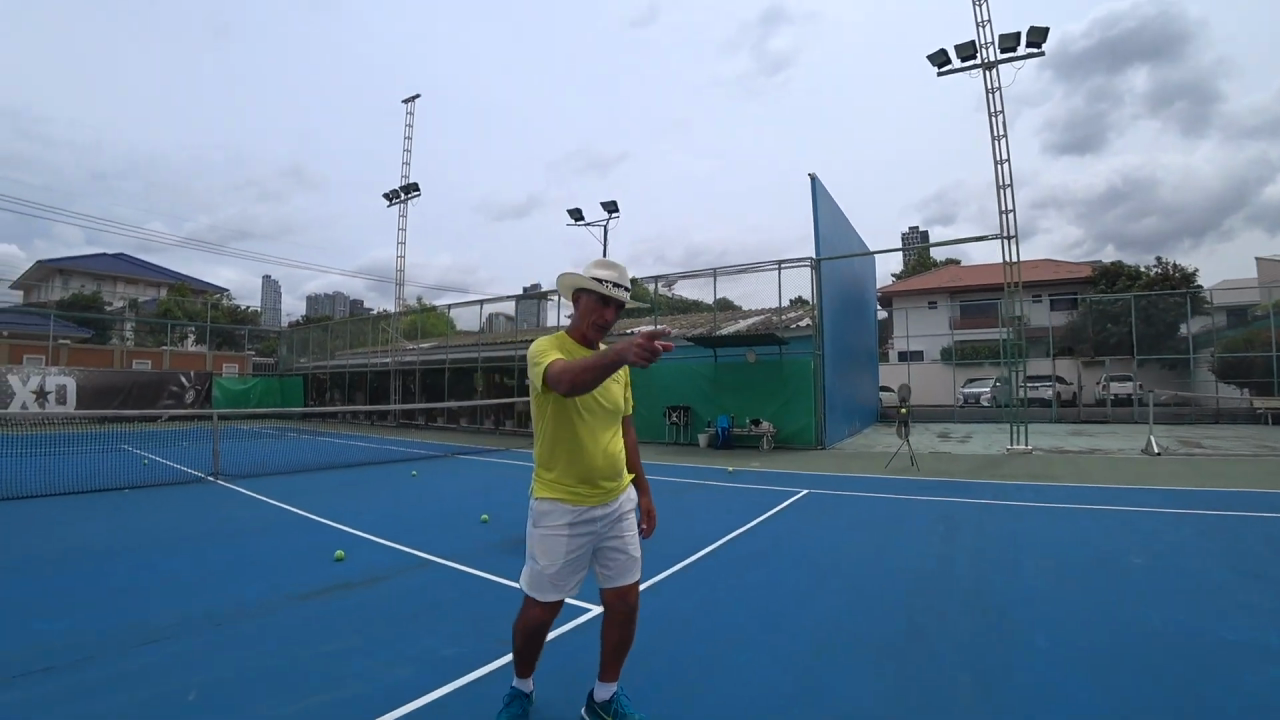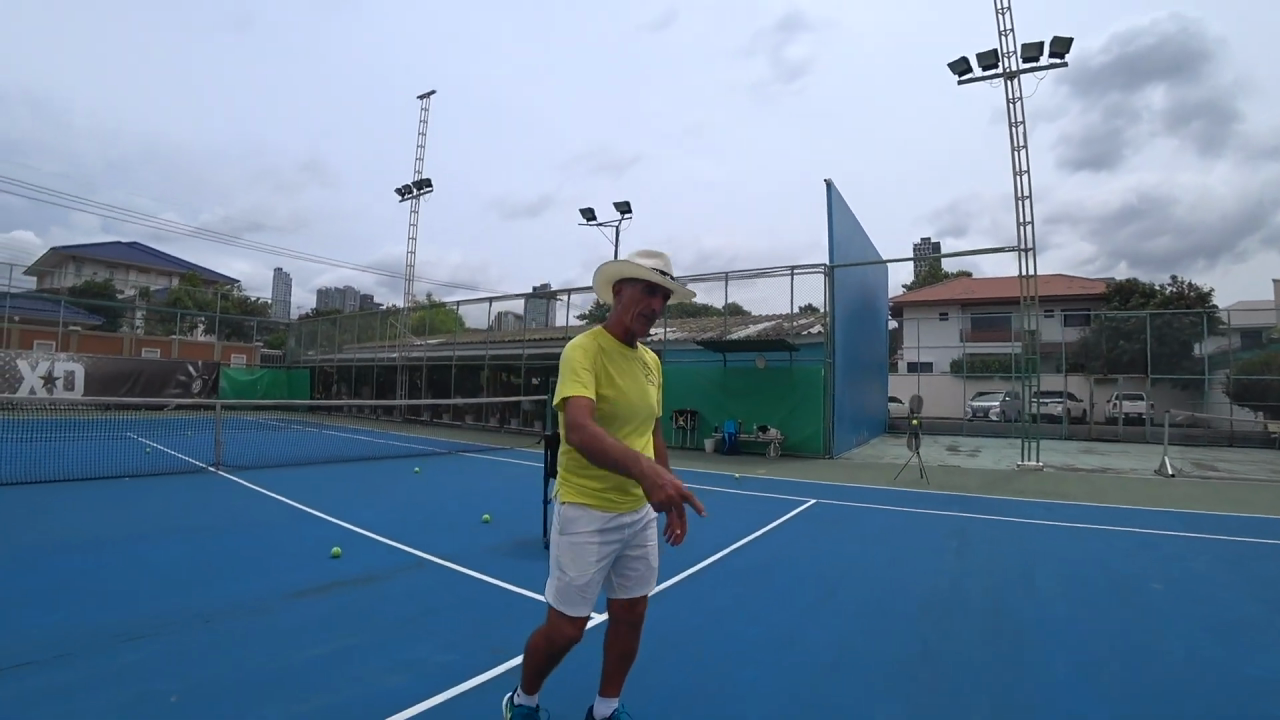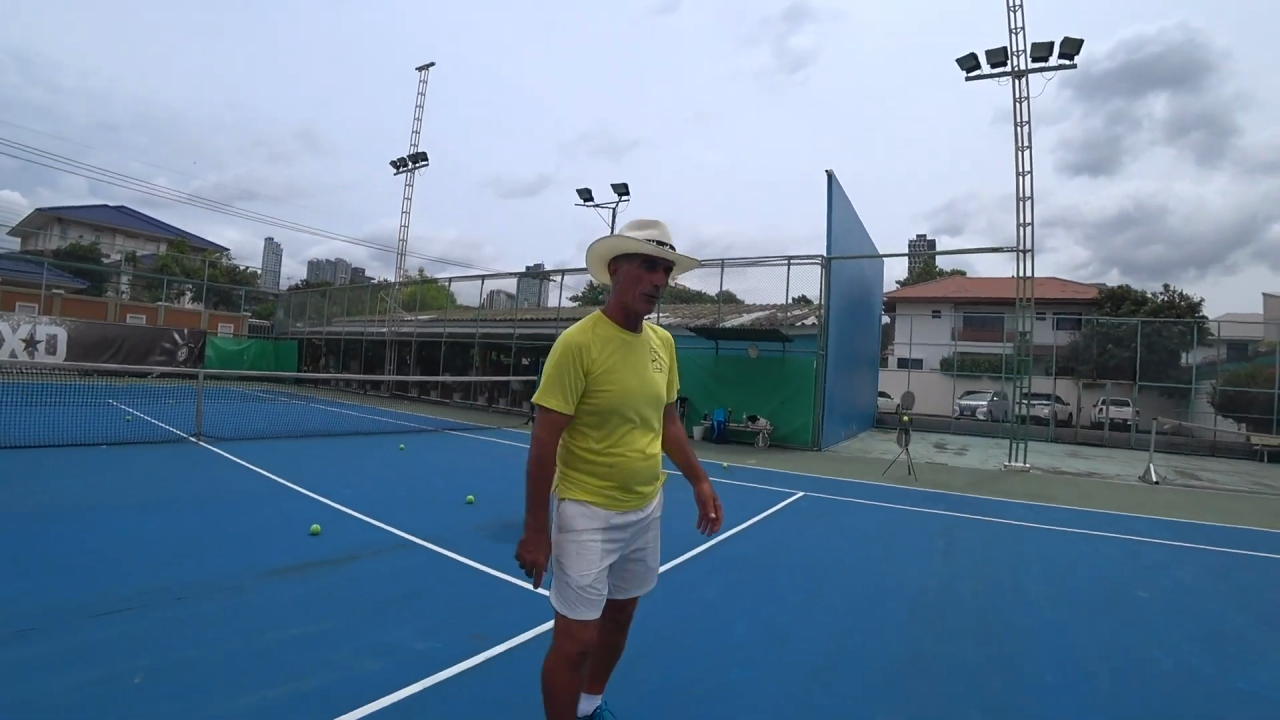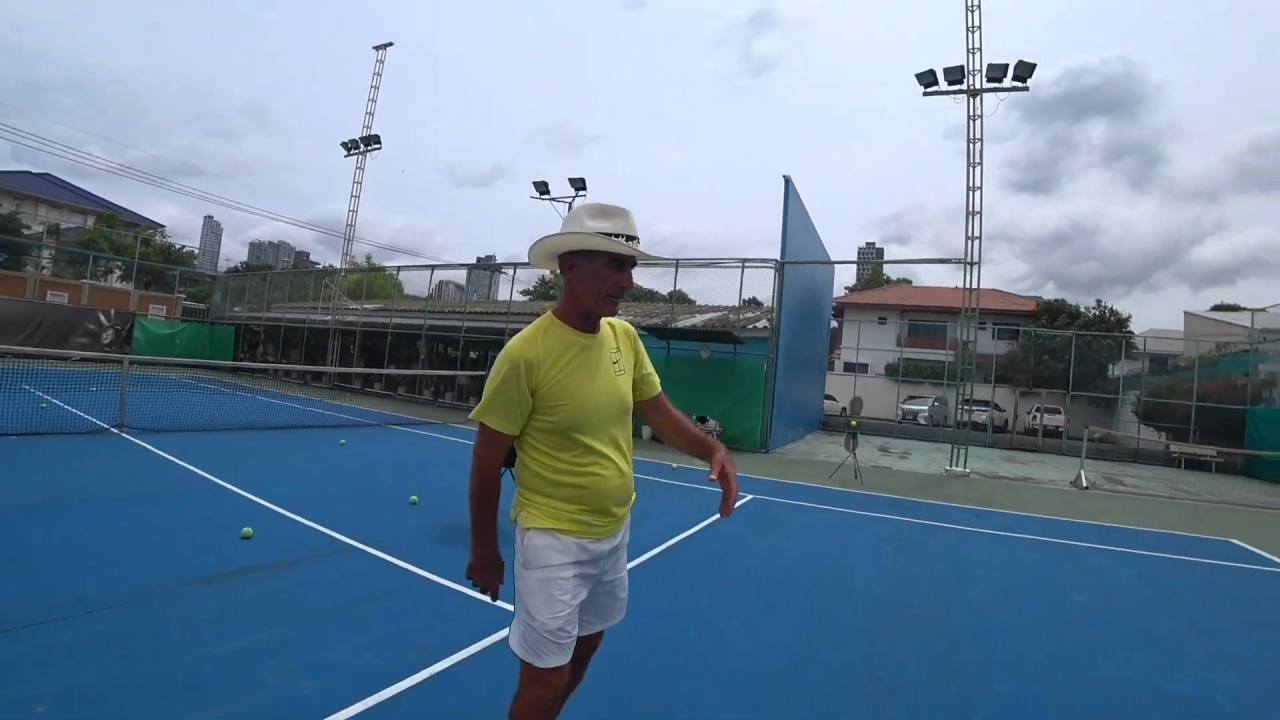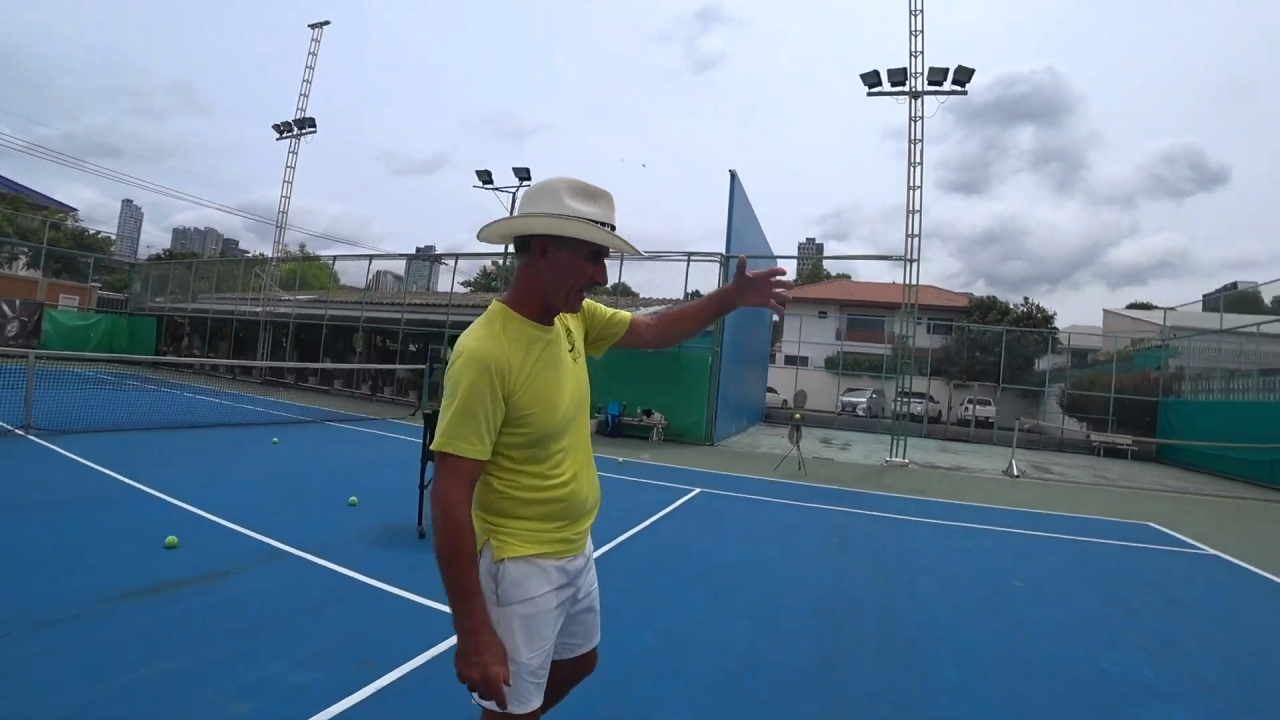
dt=0.3s
person 1, frame 1
right shoulder: (547, 348)
right elbow: (568, 381)
left wrist: (642, 491)
right wrist: (623, 352)
left hip: (618, 504)
right hip: (561, 508)
left knee: (625, 603)
right knee: (539, 612)
person 1, frame 2
left shoulder: (650, 361)
right shoulder: (584, 351)
right elbow: (580, 431)
left wrist: (667, 489)
right wrist: (649, 472)
left hip: (640, 513)
right hip: (588, 513)
left knee: (631, 614)
right knee: (564, 627)
person 1, frame 3
left shoulder: (663, 342)
right shoulder: (576, 343)
right elbow: (543, 443)
left wrist: (699, 480)
right wrist: (535, 529)
left hip: (646, 508)
right hip: (588, 512)
left knee: (620, 613)
right knee: (576, 636)
person 1, frame 4
left shoulder: (623, 336)
right shoulder: (526, 352)
left elbow: (658, 409)
right elbow: (486, 461)
left wrist: (711, 449)
right wrist: (484, 551)
left hip: (614, 535)
right hip: (551, 542)
left knee: (583, 647)
right knee: (544, 678)
person 1, frame 5
left shoulder: (573, 317)
left elbow: (654, 328)
right elbow: (450, 499)
right wrist: (472, 629)
left hip: (575, 550)
right hip: (521, 566)
left knee: (577, 663)
